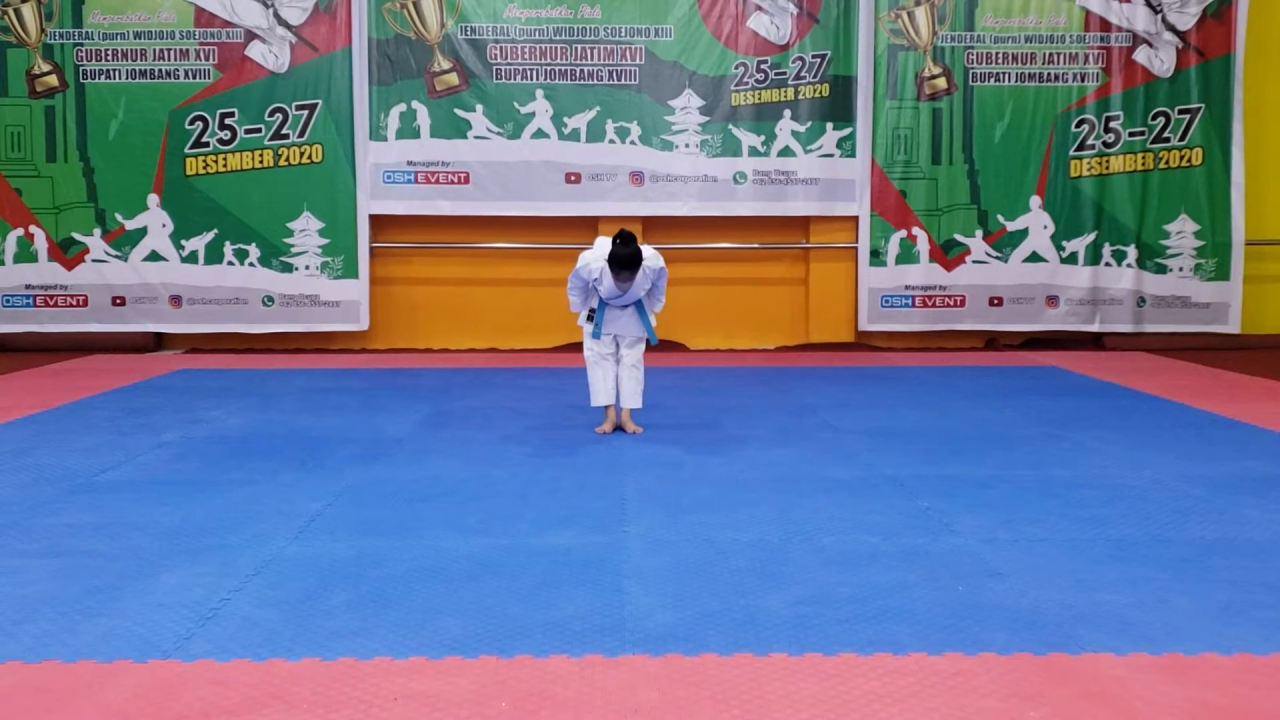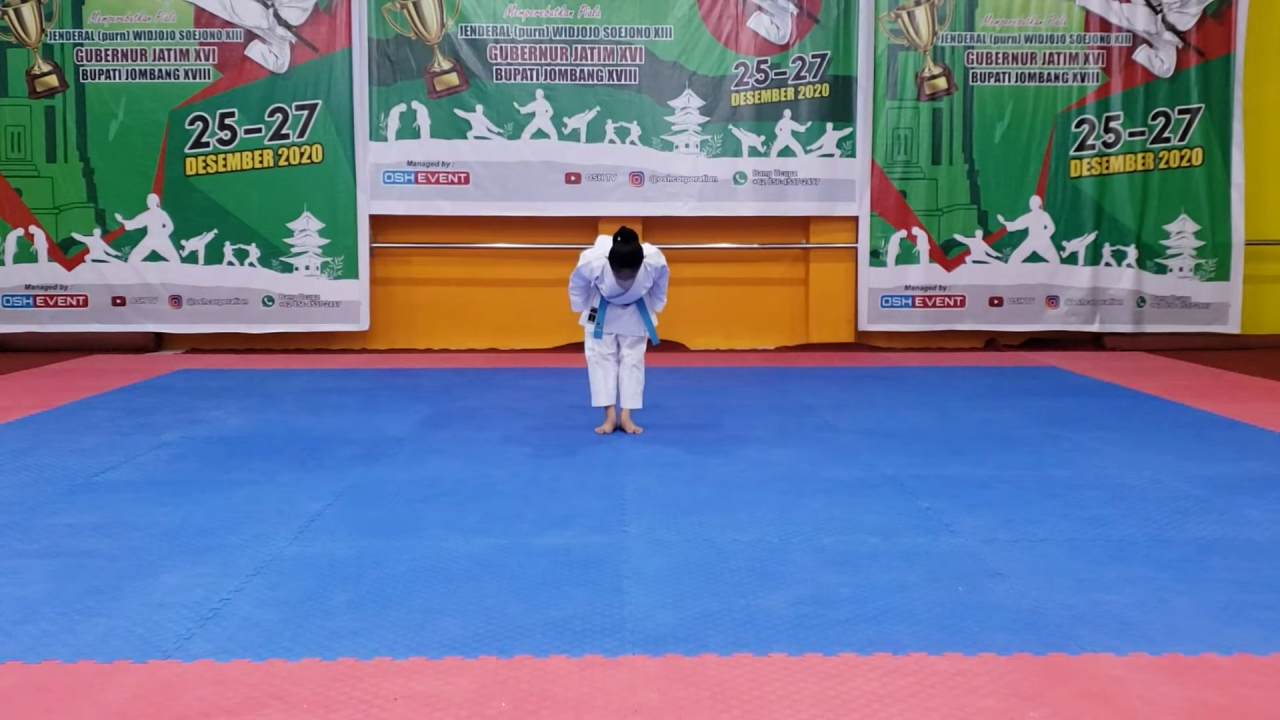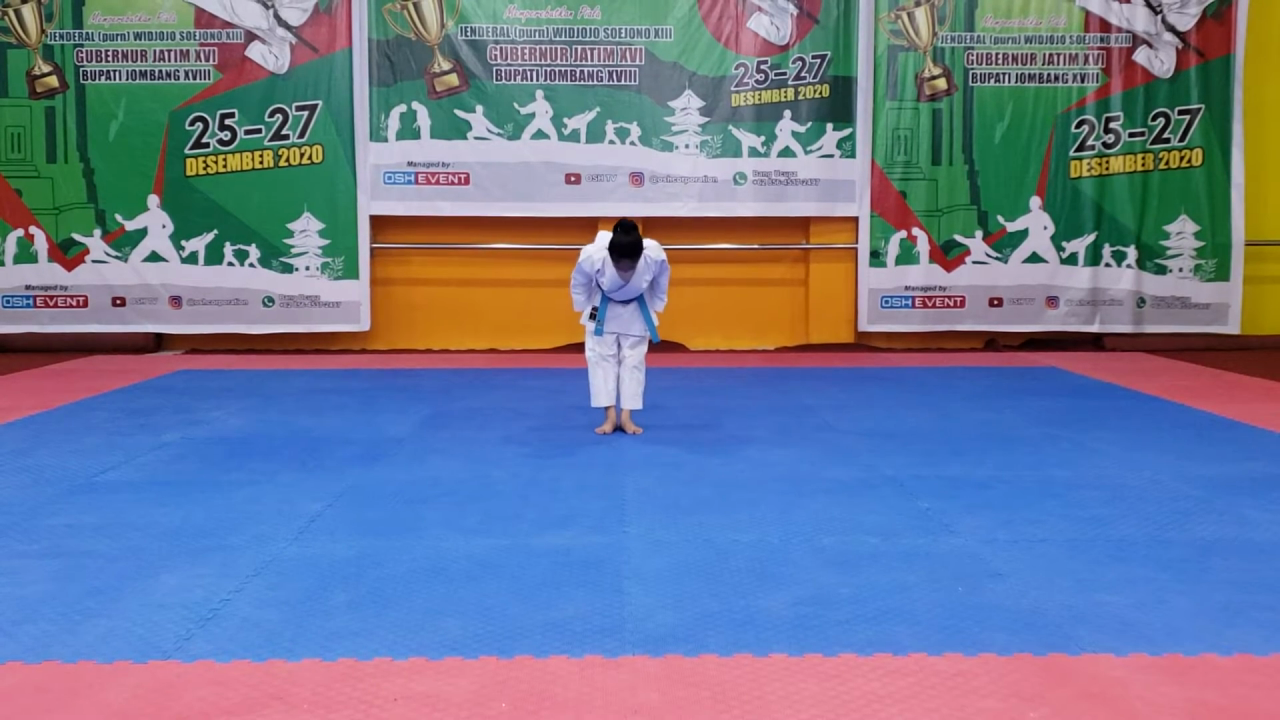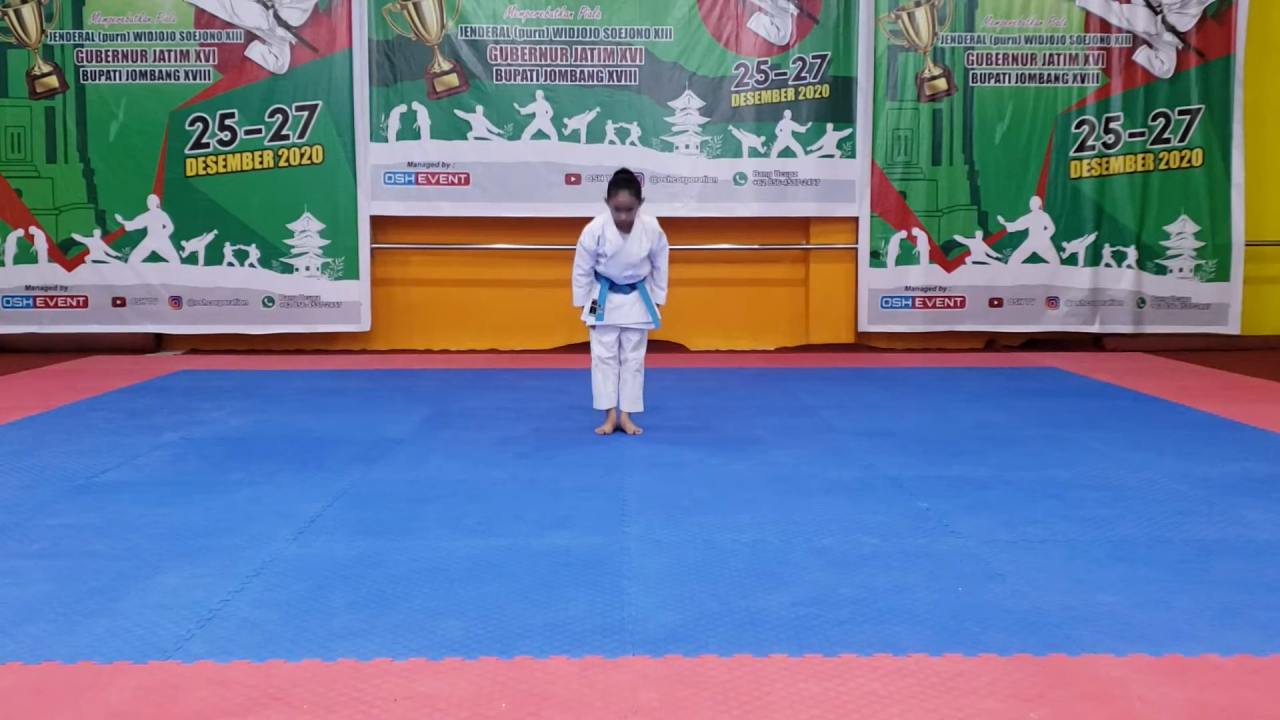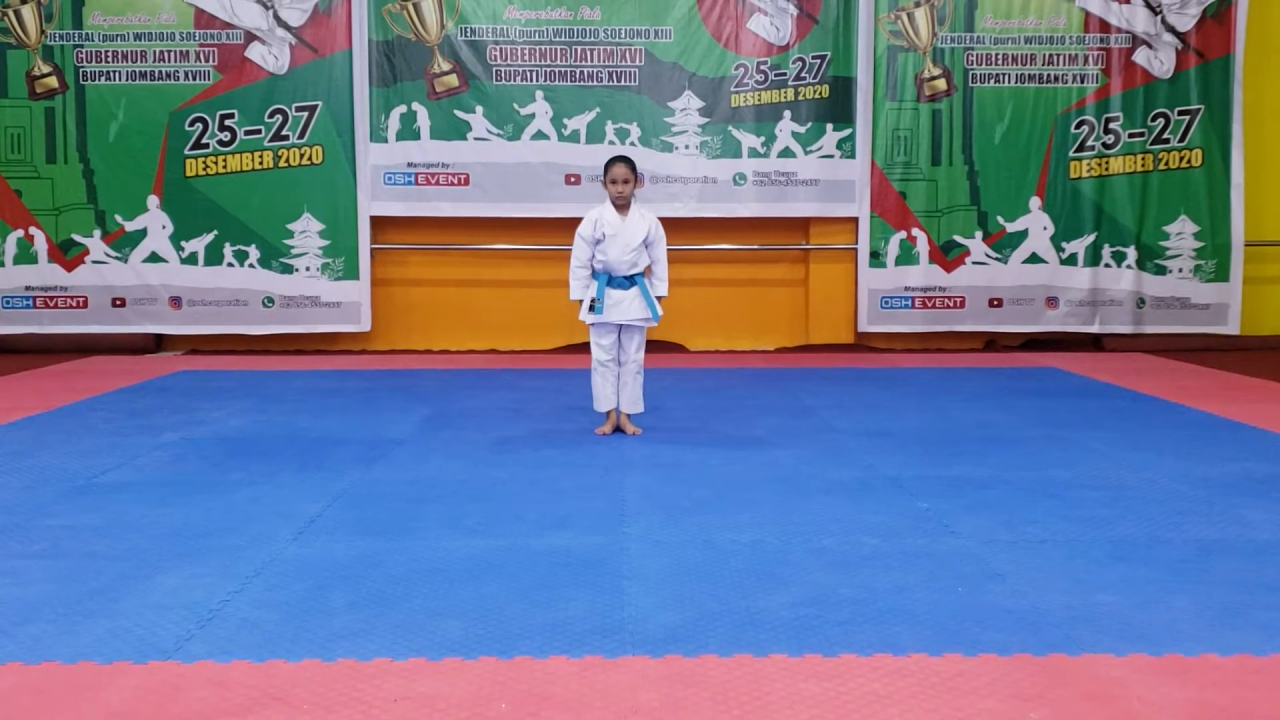
dt=0.3s
person 1, frame 1
left shoulder: (654, 264)
right shoulder: (590, 264)
left elbow: (658, 289)
right elbow: (575, 286)
left wrist: (650, 312)
right wrist: (585, 311)
left hip: (634, 312)
right hip: (600, 312)
left knee: (632, 358)
right knee: (600, 357)
left ankle: (626, 416)
right ankle: (610, 415)
person 1, frame 2
left shoulder: (655, 262)
right shoulder: (592, 262)
left elbow: (660, 287)
right elbow: (577, 285)
left wrist: (652, 311)
right wrist: (587, 311)
left hip: (635, 312)
right hip: (602, 311)
left knee: (632, 359)
right knee: (601, 357)
left ankle: (626, 415)
right ankle: (610, 415)
person 1, frame 3
left shoulder: (655, 256)
right shoulder: (592, 257)
left elbow: (661, 285)
right elbow: (579, 284)
left wrist: (652, 309)
right wrist: (588, 310)
left hip: (637, 310)
right hip: (603, 309)
left knee: (633, 359)
right knee: (601, 357)
left ankle: (626, 415)
right ankle: (610, 415)
person 1, frame 4
left shoulder: (652, 230)
right shoulder: (595, 230)
left elbow: (660, 268)
right elbow: (582, 270)
left wrist: (655, 304)
right wrist: (585, 306)
left hip: (637, 300)
right hip: (605, 300)
left knee: (633, 358)
right knee: (604, 357)
left ankle: (626, 415)
right ankle: (610, 415)
person 1, frame 5
left shoulder: (649, 221)
right shoulder: (593, 220)
left elbow: (659, 261)
right elbow: (580, 262)
left wrist: (657, 298)
right wrist: (583, 301)
left hip: (636, 296)
right hip: (603, 296)
left knee: (633, 359)
right knee: (604, 358)
left ankle: (626, 415)
right ankle: (610, 416)
